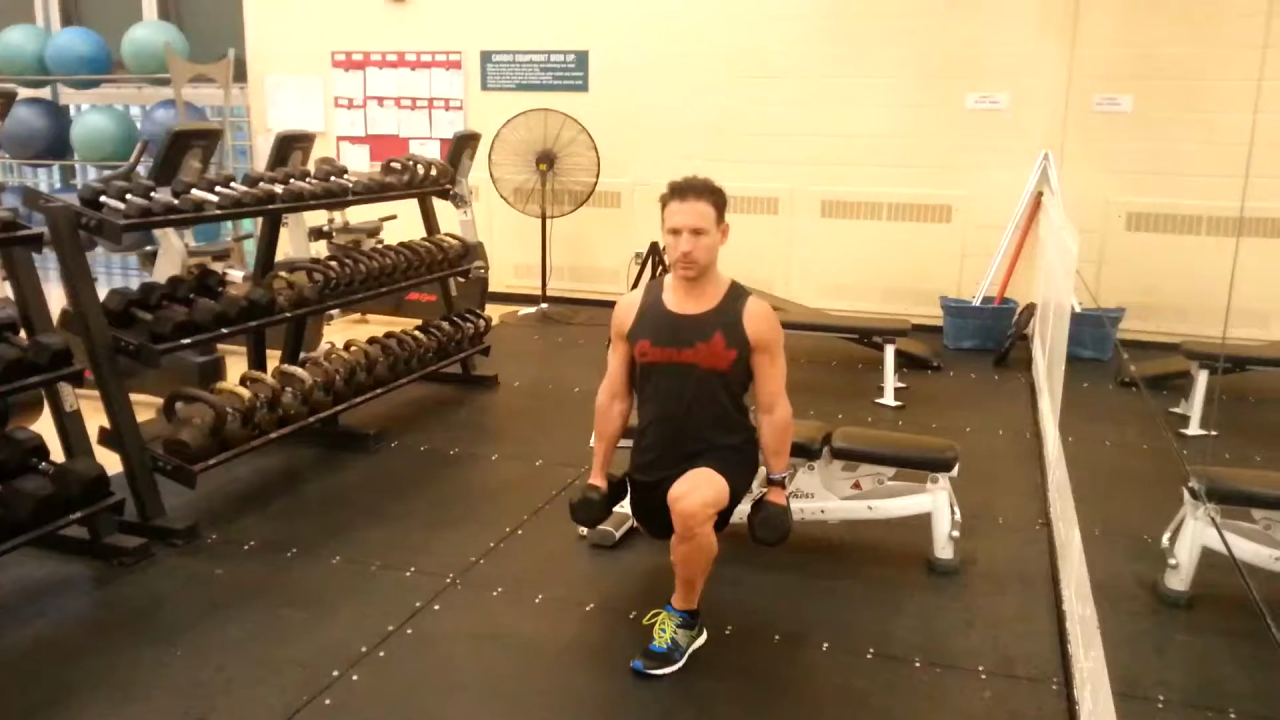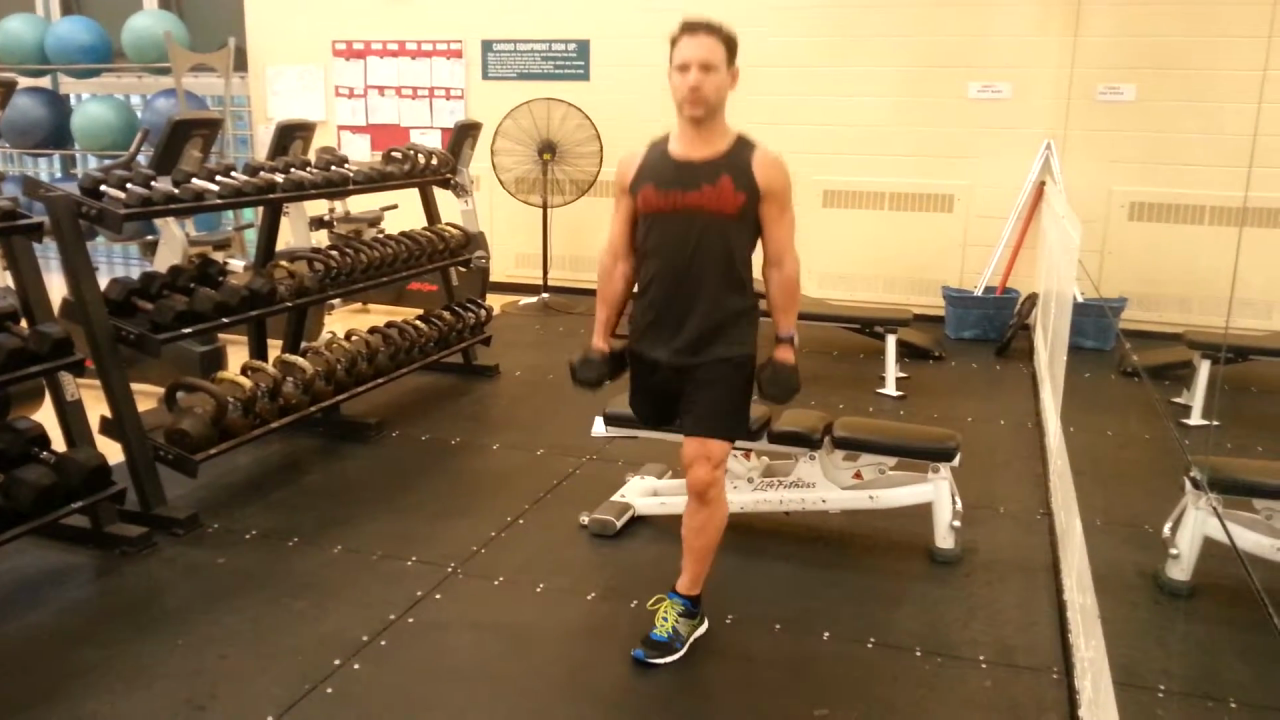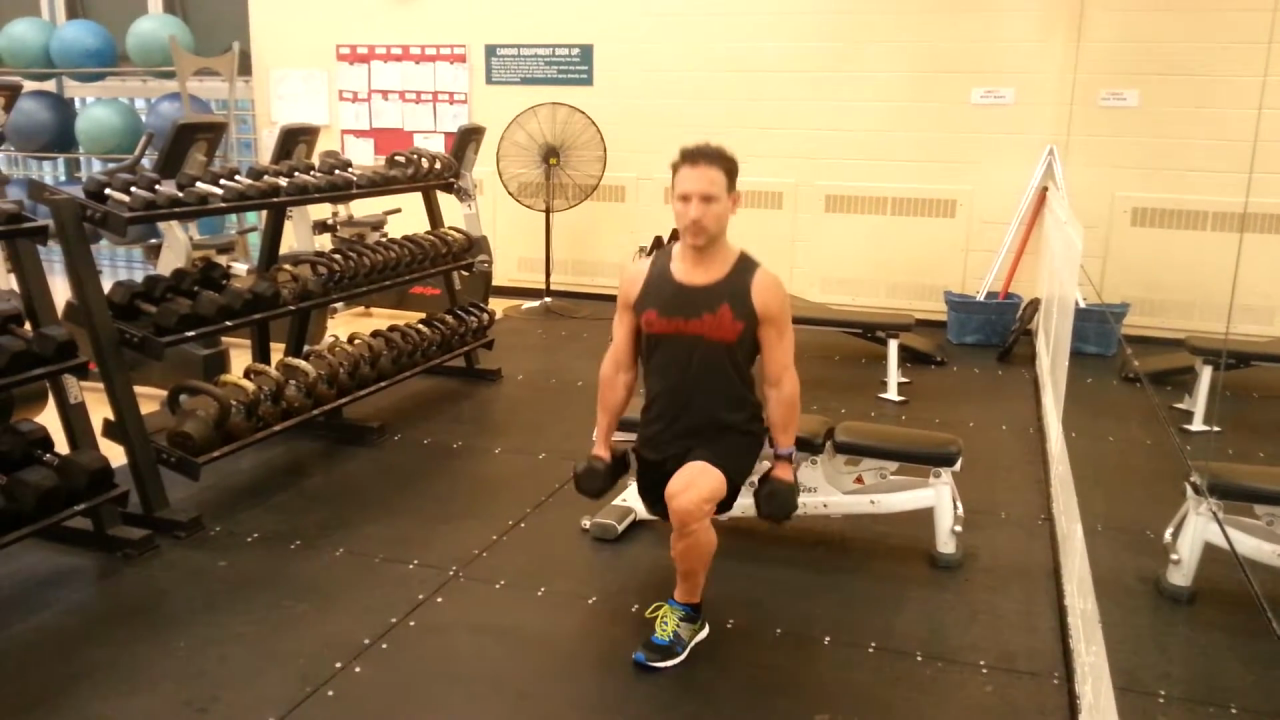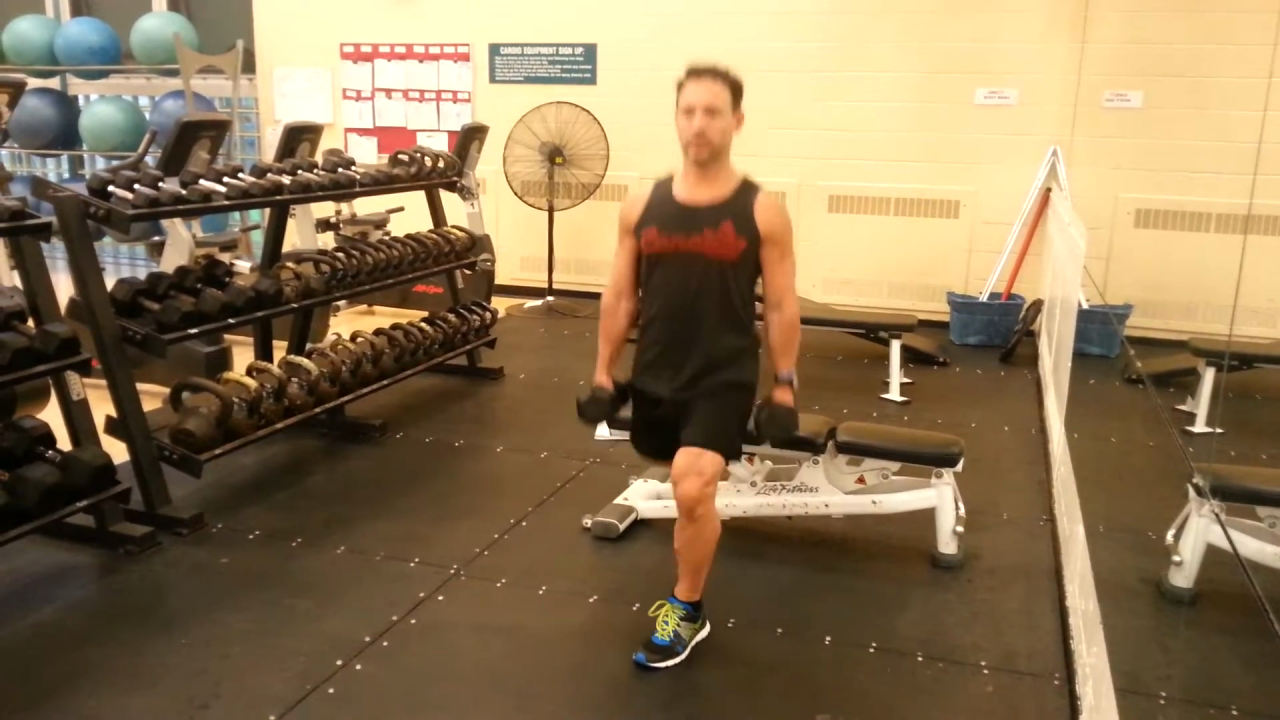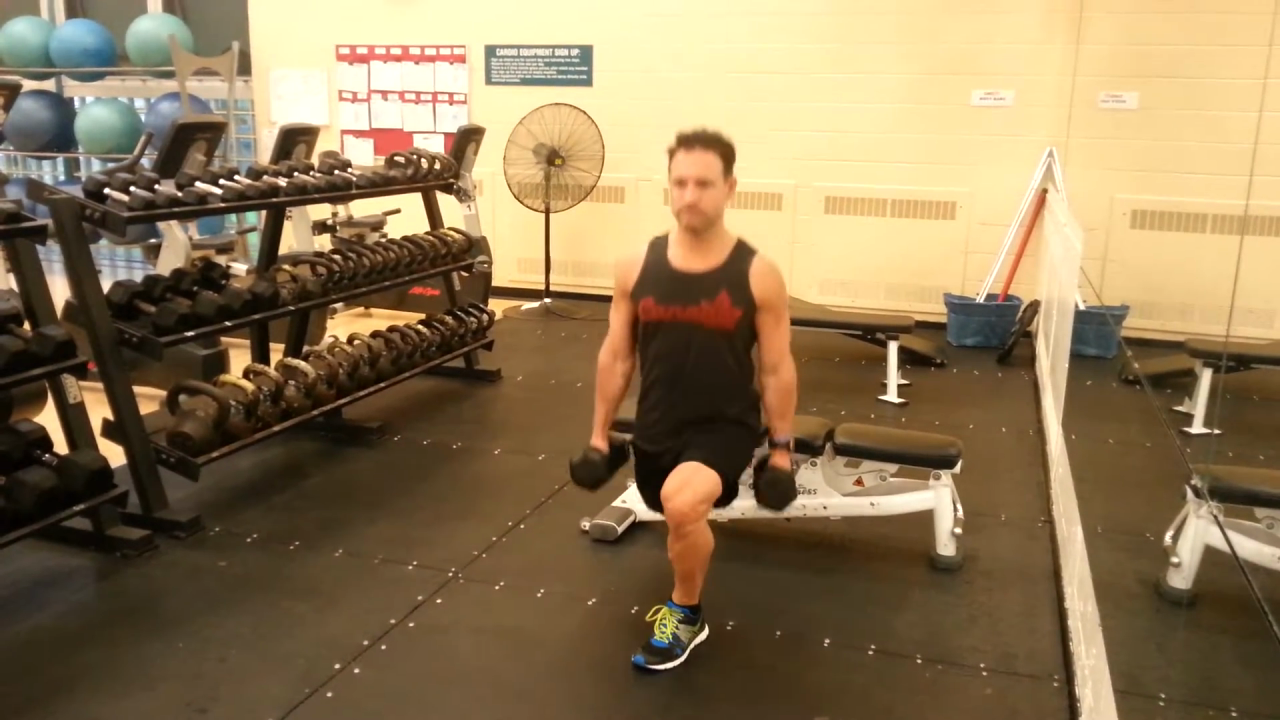
dt=1s
person 1, frame 1
left shoulder: (754, 317)
right shoulder: (632, 309)
left elbow: (773, 409)
right elbow: (614, 396)
left wrist: (776, 484)
right wrist: (598, 469)
left hip: (723, 454)
right hip: (653, 458)
left knee: (689, 506)
left ankle: (684, 619)
person 1, frame 2
left shoulder: (760, 167)
right shoulder: (638, 165)
left elbow: (782, 264)
right elbow: (618, 259)
left wrist: (784, 342)
right wrist: (600, 334)
left hip: (722, 348)
right hip: (651, 342)
left knee: (703, 477)
right knee: (683, 450)
left ankle: (686, 606)
person 1, frame 3
left shoulder: (761, 288)
right shoulder: (640, 279)
left elbow: (781, 382)
right elbow: (618, 367)
left wrist: (784, 458)
right wrist: (602, 441)
left hip: (728, 433)
right hip: (660, 434)
left knee: (686, 502)
right knee: (671, 506)
left ankle: (687, 613)
person 1, frame 4
left shoulder: (762, 210)
right shoulder: (643, 204)
left elbow: (782, 305)
right elbow: (620, 296)
left wrist: (783, 382)
right wrist: (604, 369)
left hip: (723, 377)
right hip: (655, 374)
left knee: (693, 489)
right knee: (672, 467)
left ankle: (688, 610)
person 1, frame 5
left shoulder: (758, 275)
right shoulder: (637, 267)
left elbow: (778, 369)
right elbow: (616, 356)
left wrist: (781, 445)
right wrist: (600, 431)
left hip: (725, 425)
right hip: (657, 425)
left knee: (682, 504)
right knee: (671, 504)
left ankle: (685, 615)
